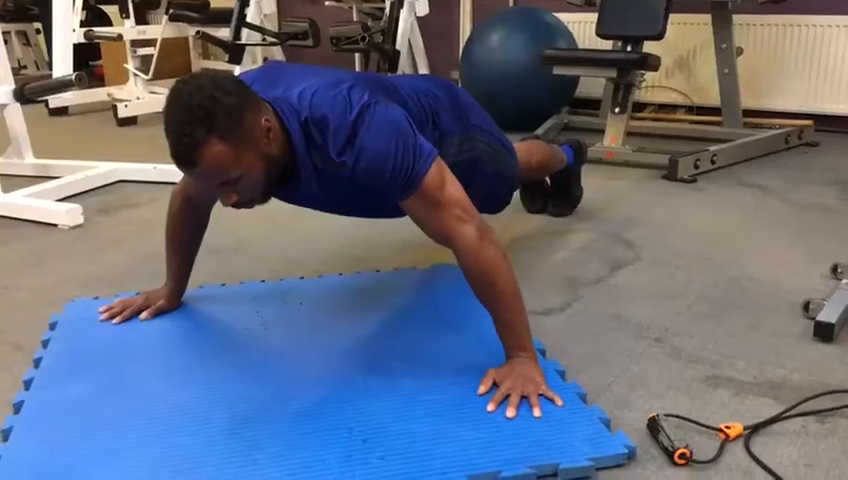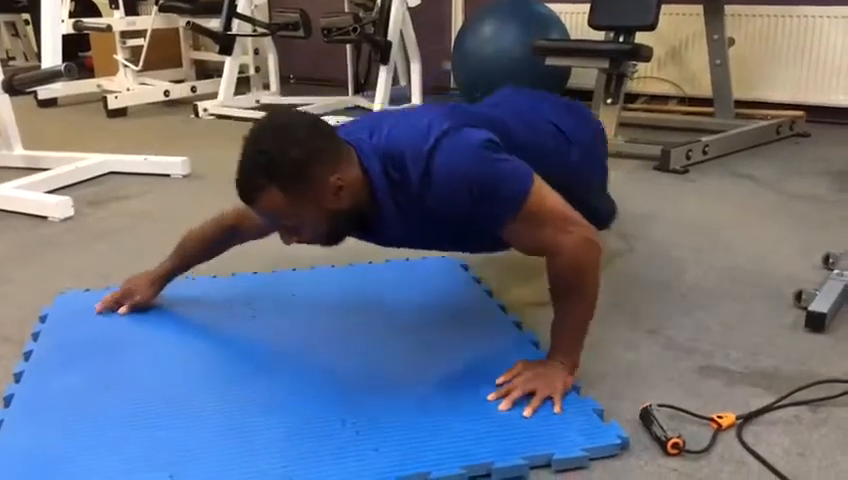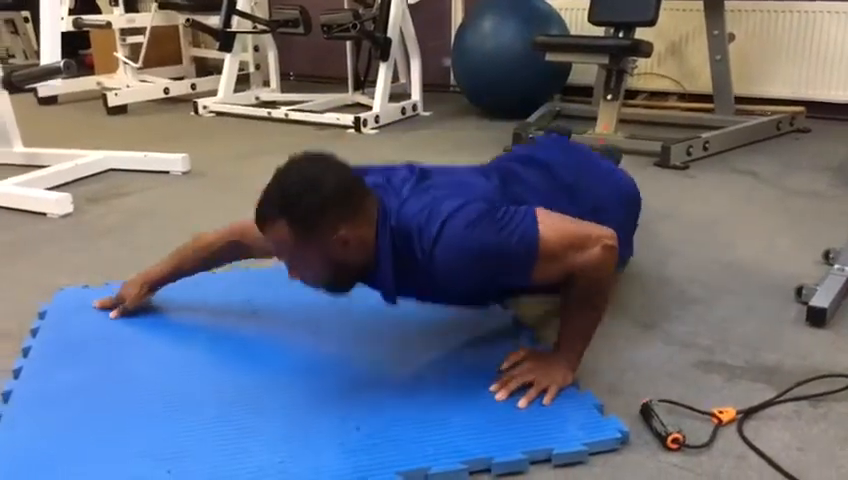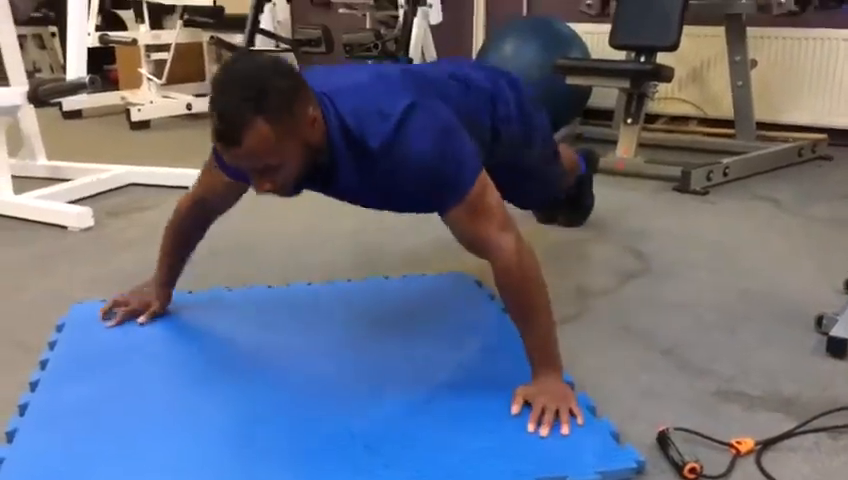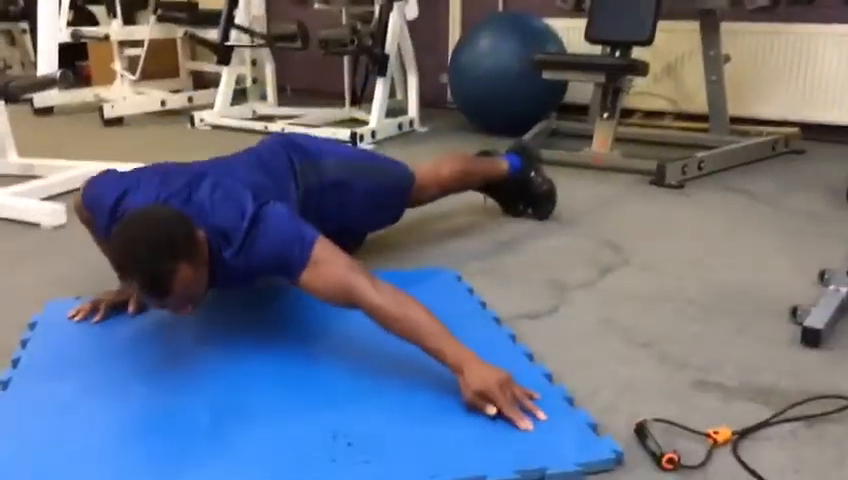
dt=1s
person 1, frame 1
left shoulder: (358, 133)
right shoulder: (225, 123)
left elbow: (468, 234)
right elbow: (189, 199)
left wrist: (522, 358)
right wrist: (172, 289)
left hip: (446, 129)
right hip: (402, 148)
left knee: (508, 173)
right knee: (503, 171)
left ankle: (565, 158)
right ankle: (556, 158)
person 1, frame 2
left shoulder: (442, 171)
right shoulder: (320, 173)
left elbow: (577, 241)
right elbow: (233, 222)
left wrist: (560, 363)
right wrist: (158, 276)
left hip: (560, 136)
right hip: (501, 122)
left knee: (594, 213)
left ankle: (591, 198)
person 1, frame 3
left shoulder: (453, 241)
right shoulder: (353, 203)
left elbow: (600, 247)
right elbow: (238, 236)
left wrist: (563, 359)
right wrist: (149, 282)
left hip: (596, 195)
right hip: (527, 170)
person 1, frame 4
left shoulder: (404, 139)
right shoulder: (259, 126)
left elbow: (505, 249)
right elbow: (199, 204)
left wrist: (548, 374)
right wrist: (160, 287)
left hip: (497, 112)
right hip: (441, 99)
left knee: (542, 182)
left ankle: (578, 167)
right ankle: (567, 175)
person 1, frame 5
left shoulder: (251, 236)
right shoulder: (117, 206)
left elbow: (366, 291)
right elbow: (85, 197)
left wrist: (469, 365)
right wrist: (128, 283)
left hip: (308, 175)
right hip: (265, 166)
left knee: (421, 185)
left ankle: (509, 166)
